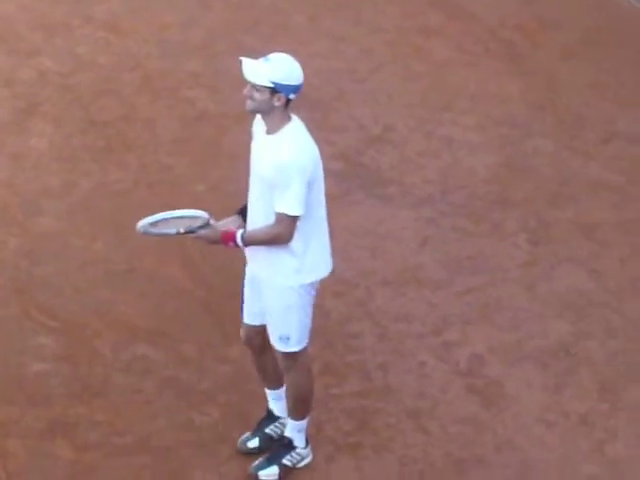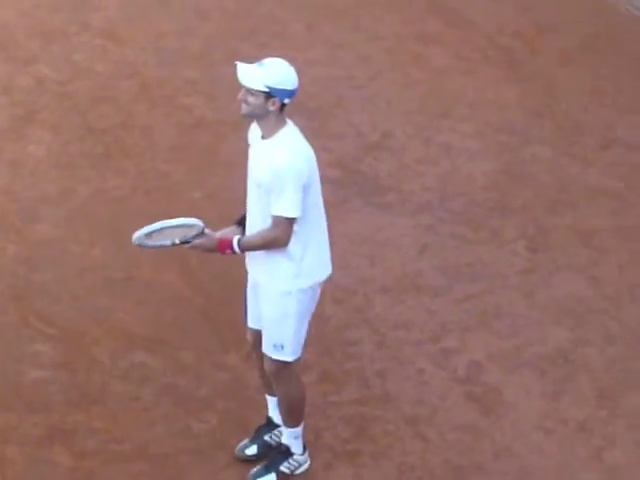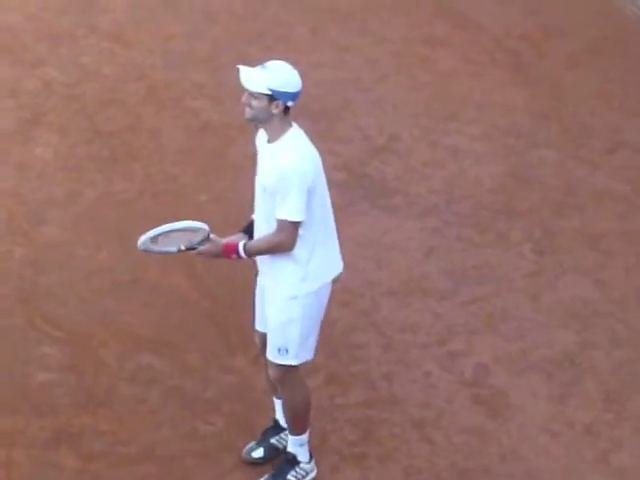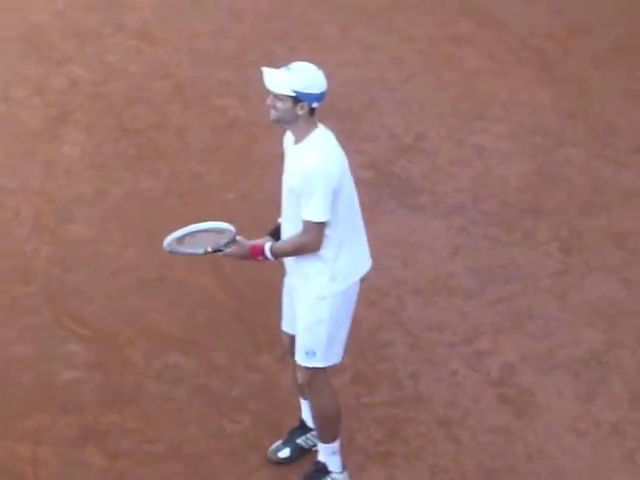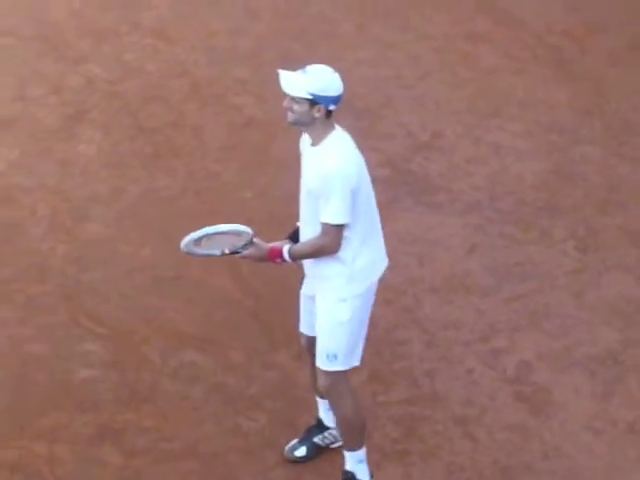
dt=0.1s
person 1, frame 1
left shoulder: (294, 154)
right shoulder: (262, 125)
left elbow: (283, 231)
left wrist: (227, 237)
right wrist: (241, 215)
left hip: (290, 270)
right hip: (262, 260)
left knee: (290, 357)
right knee: (253, 339)
left ankle: (296, 443)
right ankle: (278, 415)
person 1, frame 2
left shoulder: (289, 157)
right shoulder: (259, 134)
left elbow: (279, 236)
left wrist: (224, 244)
right wrist: (241, 224)
left hip: (290, 276)
right hip: (264, 267)
left knee: (279, 365)
right knee: (260, 348)
right ankle: (276, 423)
person 1, frame 3
left shoulder: (294, 161)
right shoulder: (266, 137)
left elbow: (285, 239)
left wrist: (230, 249)
right wrist: (248, 230)
left hip: (298, 279)
right hip: (274, 271)
left knee: (283, 370)
right knee: (268, 350)
right ankle: (283, 426)
person 1, frame 4
left shoulder: (318, 161)
right shoulder: (294, 139)
left elbow: (310, 241)
left wrist: (257, 251)
right wrist: (276, 233)
left hip: (327, 280)
right hip: (303, 272)
left knee: (310, 376)
right knee: (295, 349)
right ankle: (311, 427)
person 1, frame 5
left shoulder: (336, 163)
right shoulder: (311, 140)
left elbow: (329, 243)
left wrist: (275, 253)
right wrist: (294, 237)
left hip: (346, 282)
right hip: (321, 274)
left knee: (330, 380)
right knee: (313, 350)
right ankle: (328, 426)
